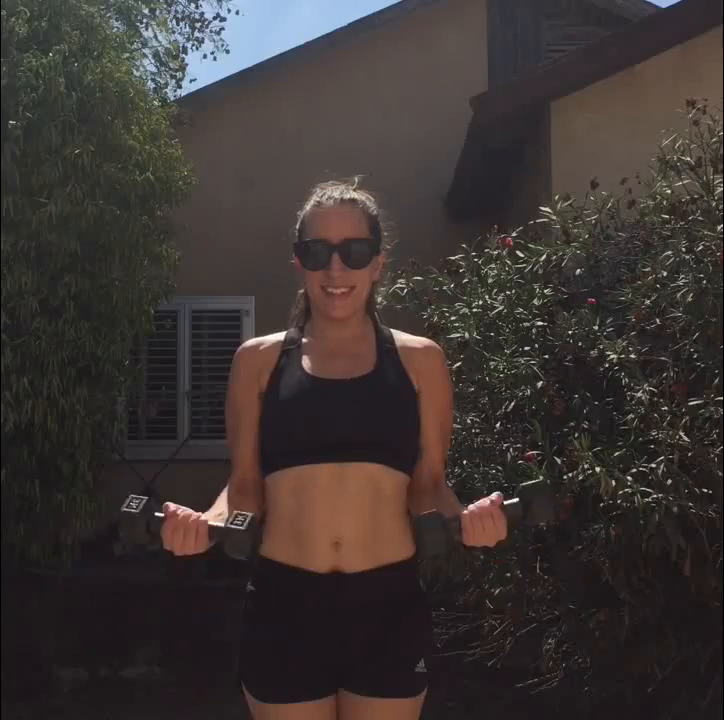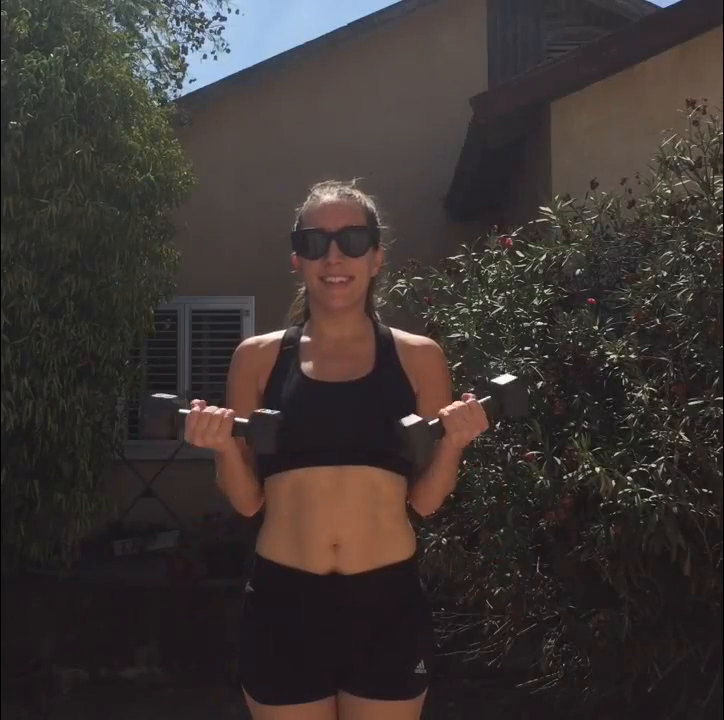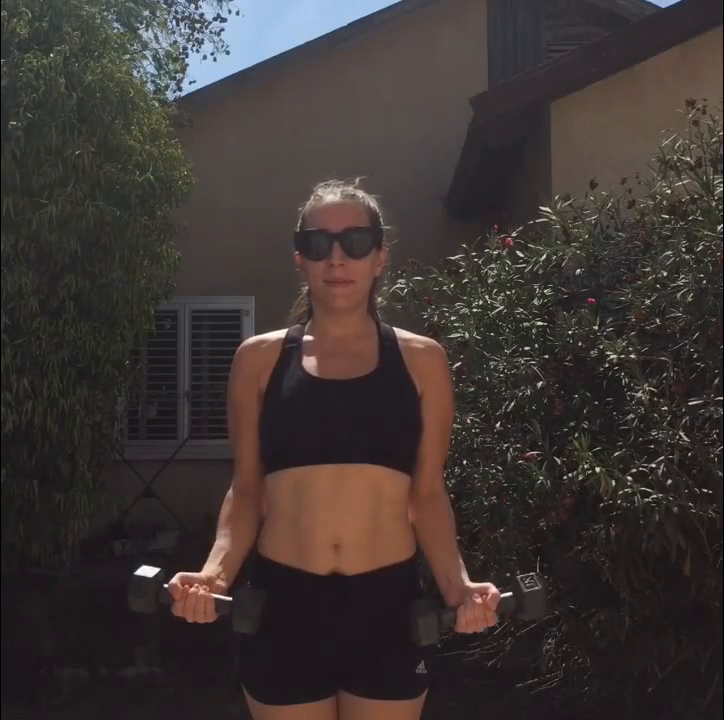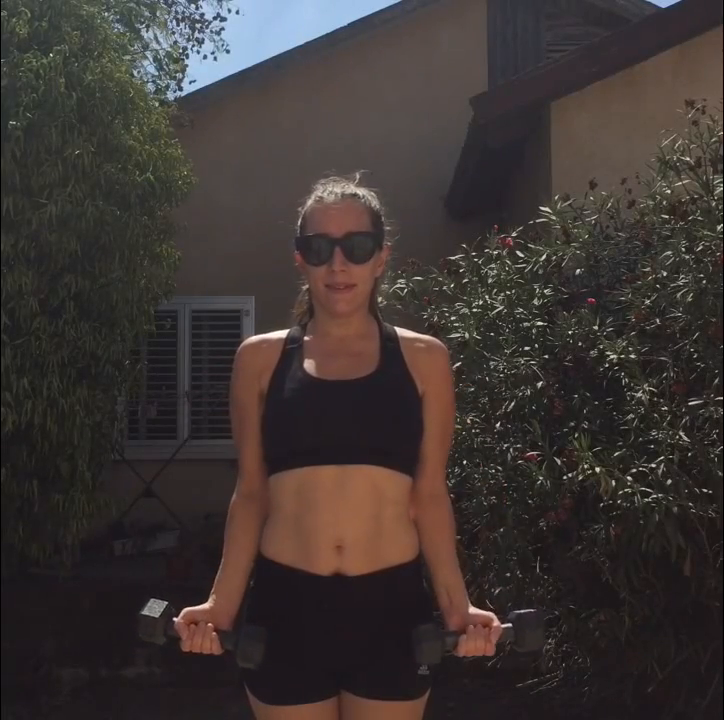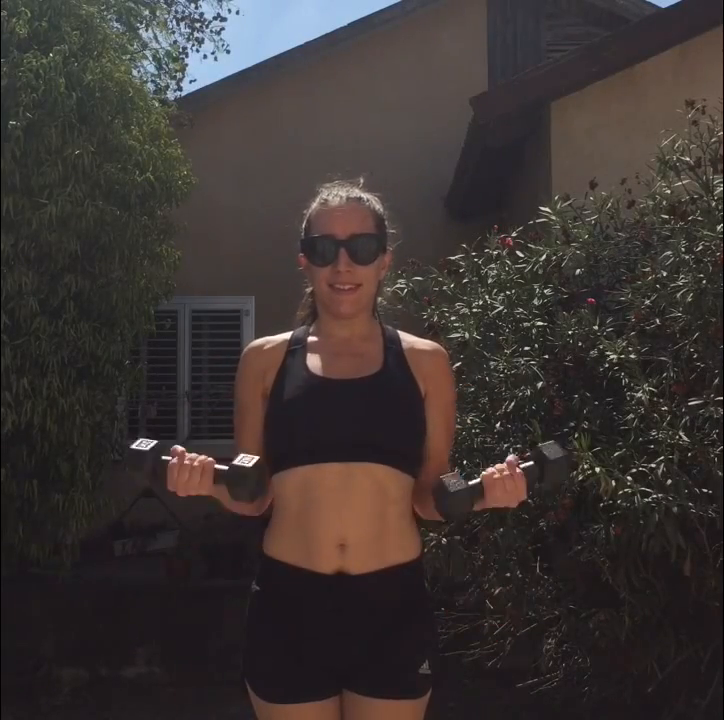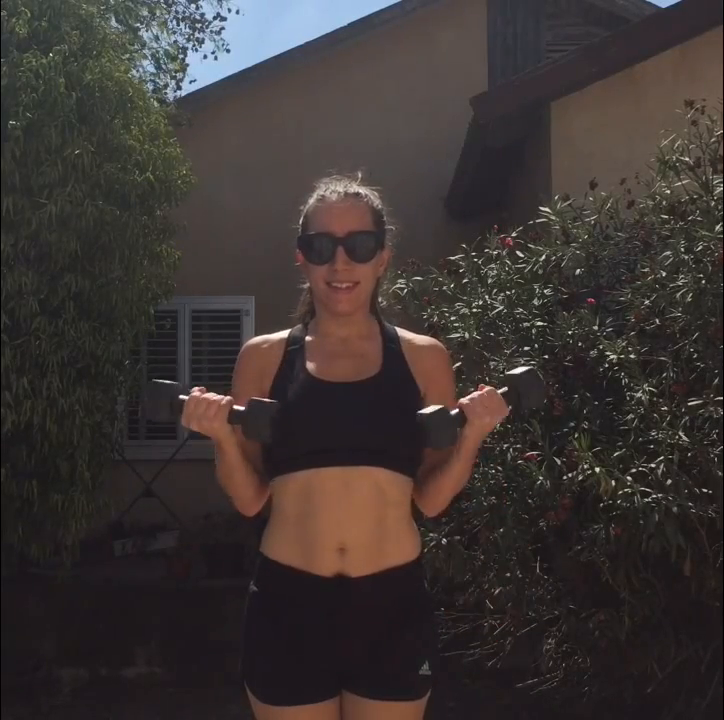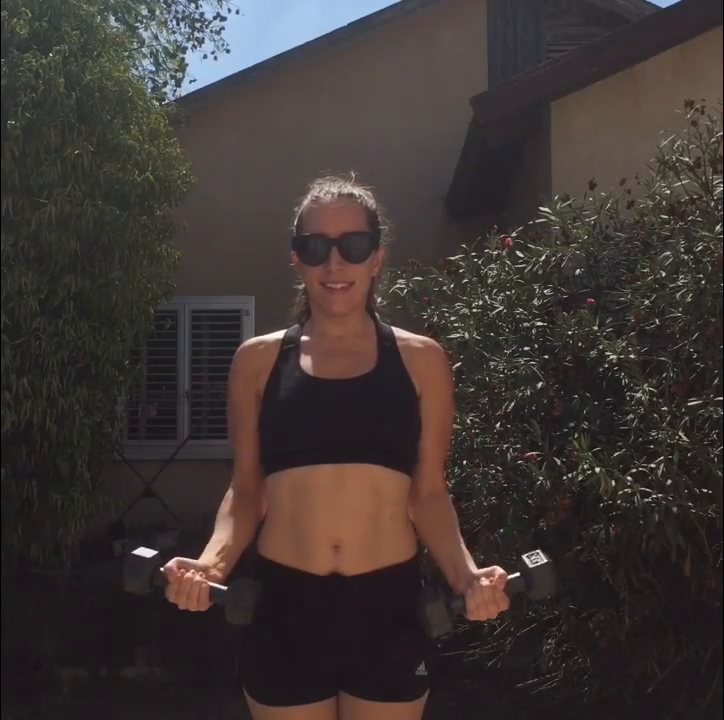
dt=0.5s
person 1, frame 1
left shoulder: (419, 359)
right shoulder: (259, 360)
left elbow: (428, 487)
right elbow: (246, 488)
left wrist: (463, 520)
right wrist: (210, 525)
left hip: (389, 602)
right hip: (285, 601)
person 1, frame 2
left shoulder: (418, 357)
right shoulder: (258, 358)
left elbow: (424, 498)
right elbow: (248, 498)
left wrist: (454, 442)
right wrist: (221, 448)
left hip: (388, 602)
right hip: (284, 602)
person 1, frame 3
left shoulder: (421, 359)
right shoulder: (260, 358)
left elbow: (428, 492)
right elbow: (246, 488)
left wrist: (458, 584)
right wrist: (215, 571)
left hip: (388, 605)
right hip: (285, 604)
person 1, frame 4
left shoulder: (423, 359)
right shoulder: (261, 359)
left elbow: (430, 493)
right elbow: (252, 491)
left wrist: (456, 602)
right wrist: (222, 600)
left hip: (391, 605)
right hip: (287, 604)
person 1, frame 5
left shoulder: (424, 361)
right shoulder: (266, 359)
left elbow: (432, 492)
left wrist: (480, 492)
right wrist: (211, 482)
left hip: (393, 605)
right hip: (289, 603)
person 1, frame 6
left shoulder: (423, 358)
right shoulder: (263, 358)
left elbow: (431, 496)
right elbow: (250, 496)
left wrist: (472, 439)
right wrist: (220, 438)
left hip: (393, 606)
right hip: (289, 606)
person 1, frame 7
left shoulder: (420, 359)
right shoulder: (259, 359)
left elbow: (428, 493)
right elbow: (246, 490)
left wrist: (467, 574)
right wrist: (212, 561)
left hip: (388, 605)
right hip: (285, 605)
